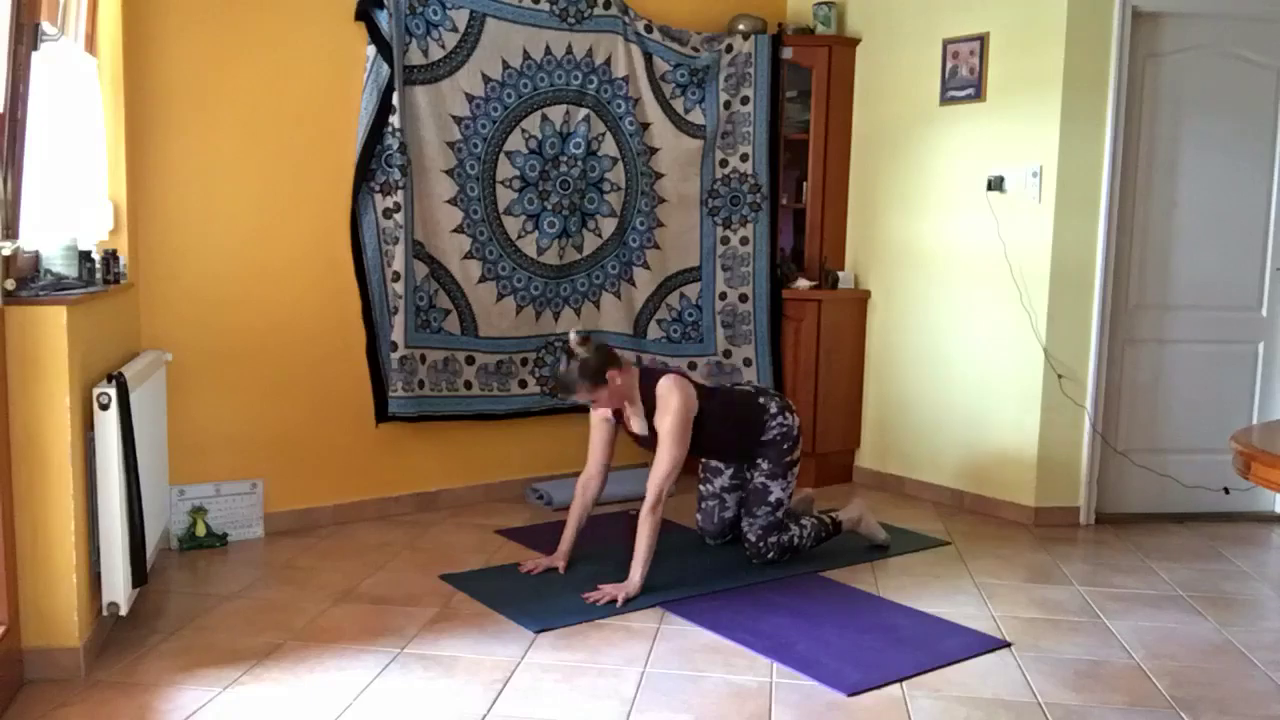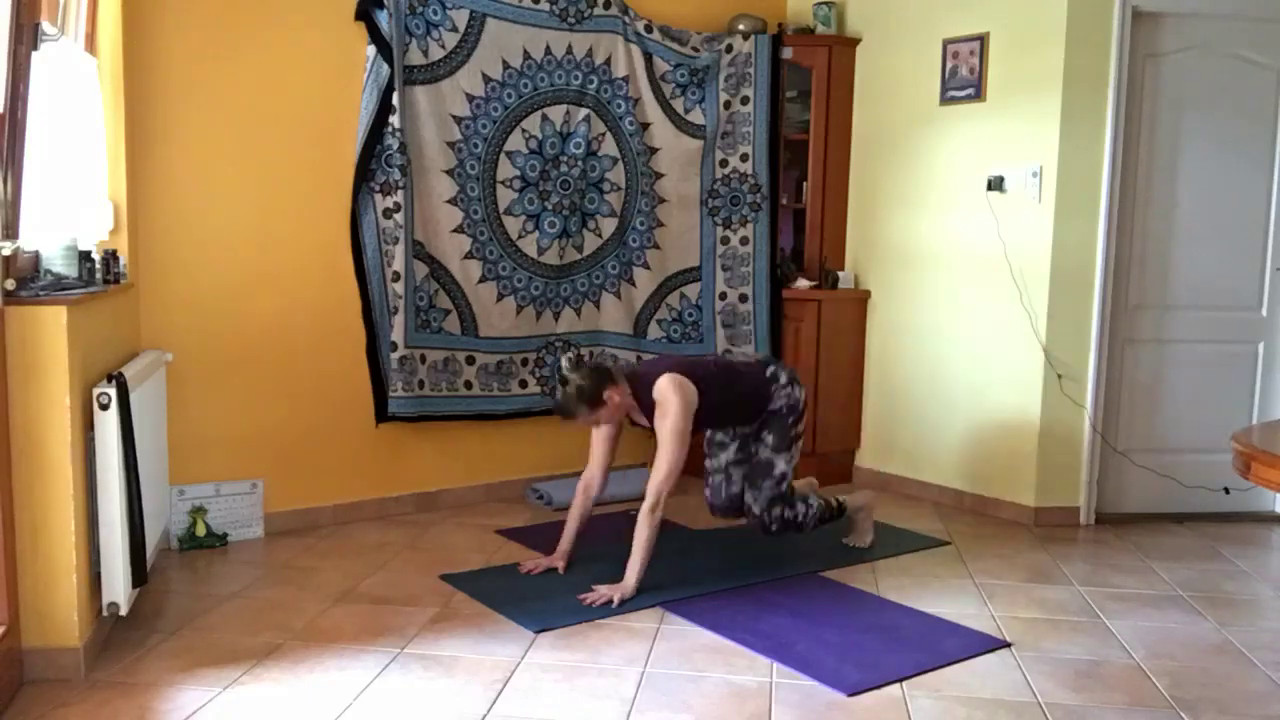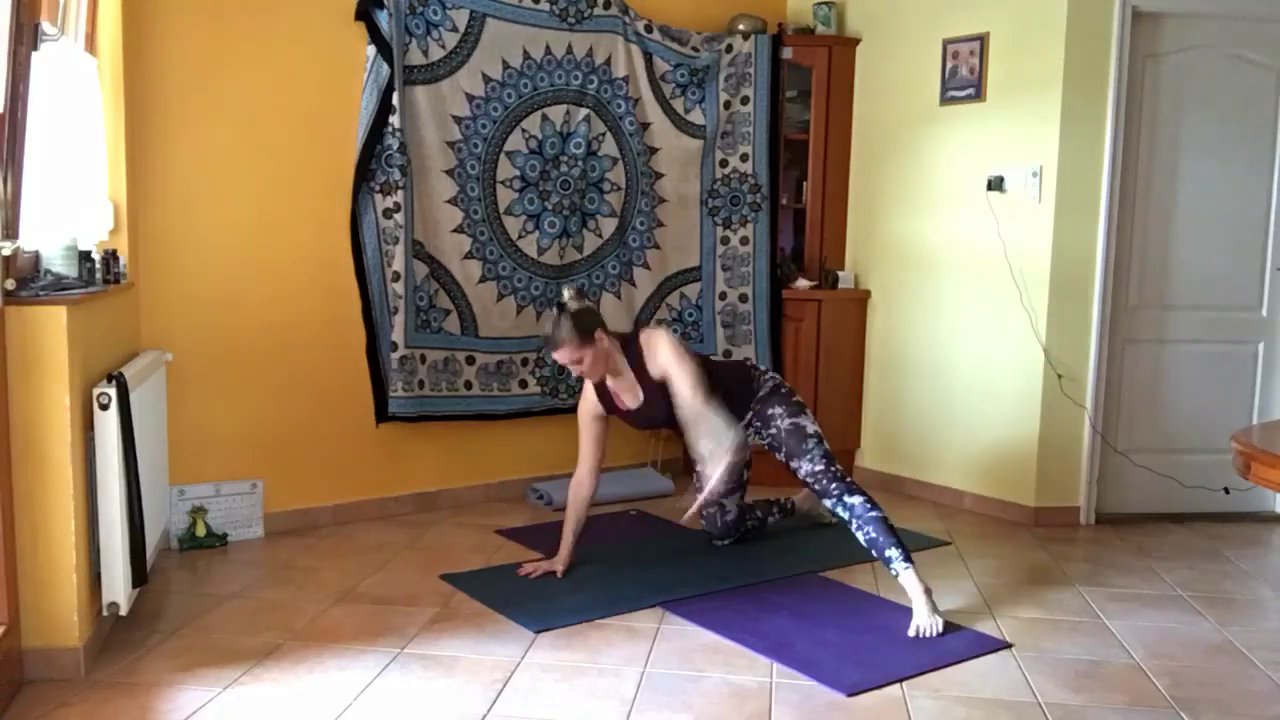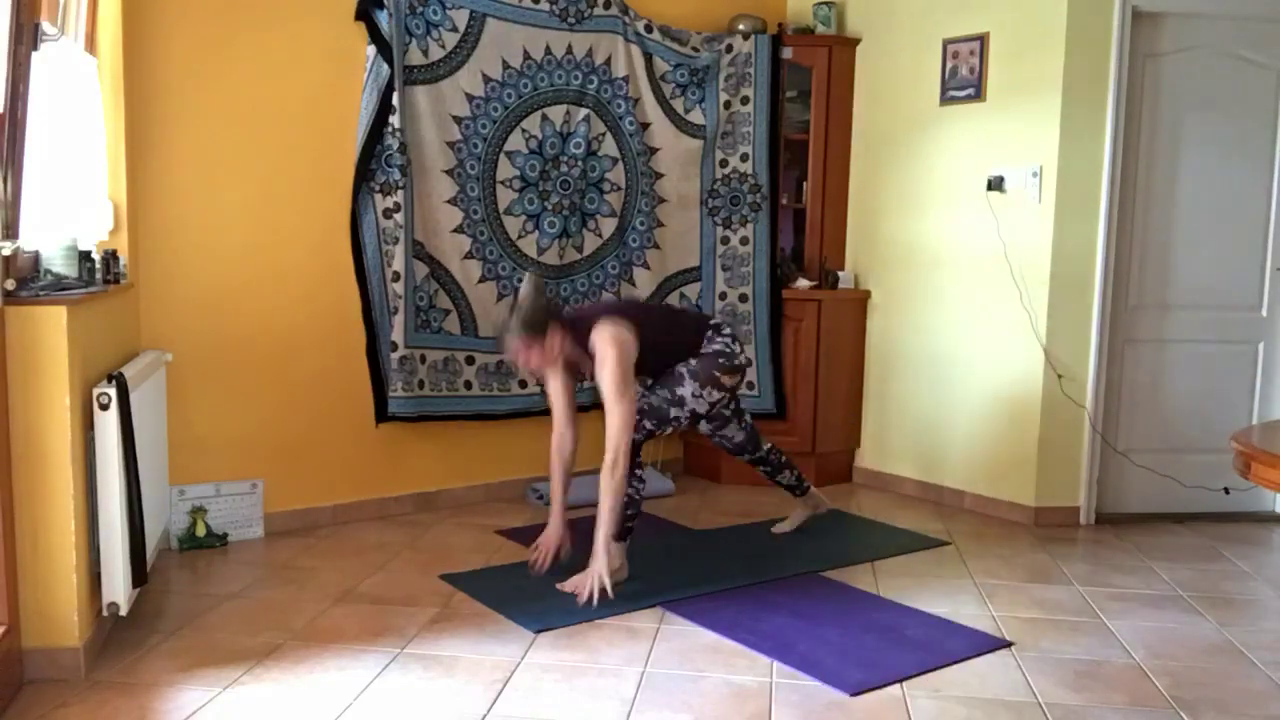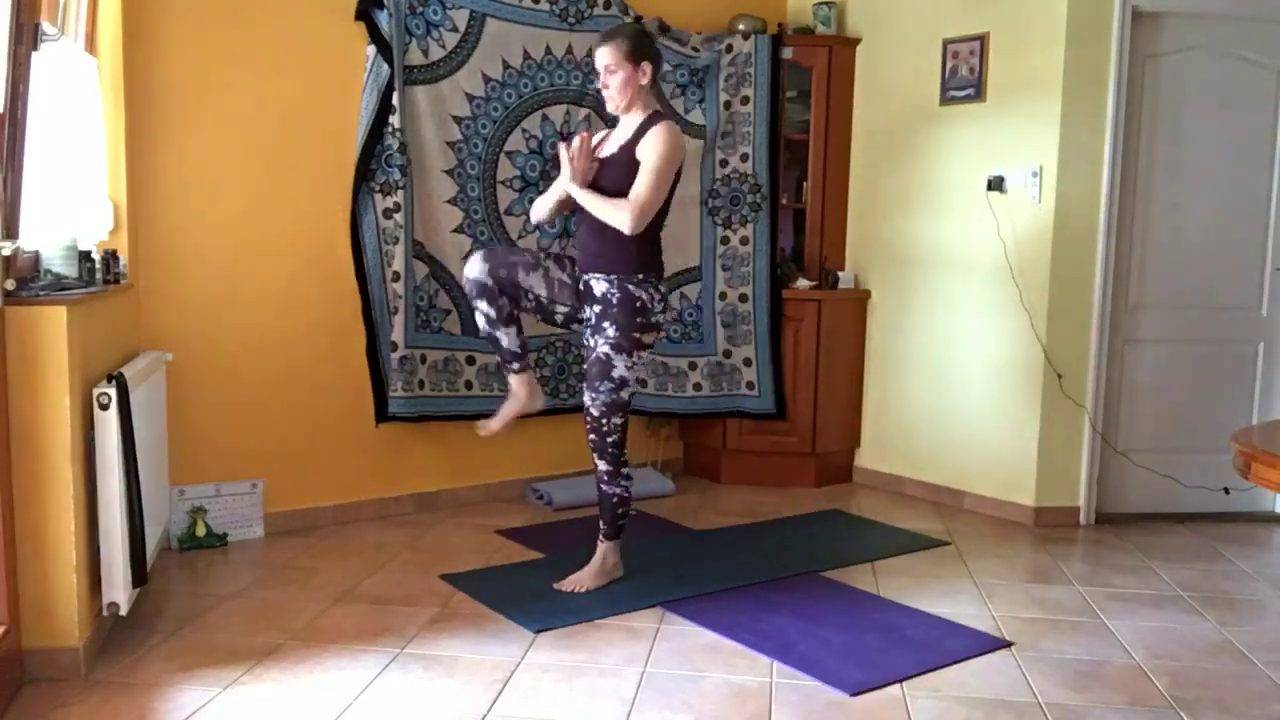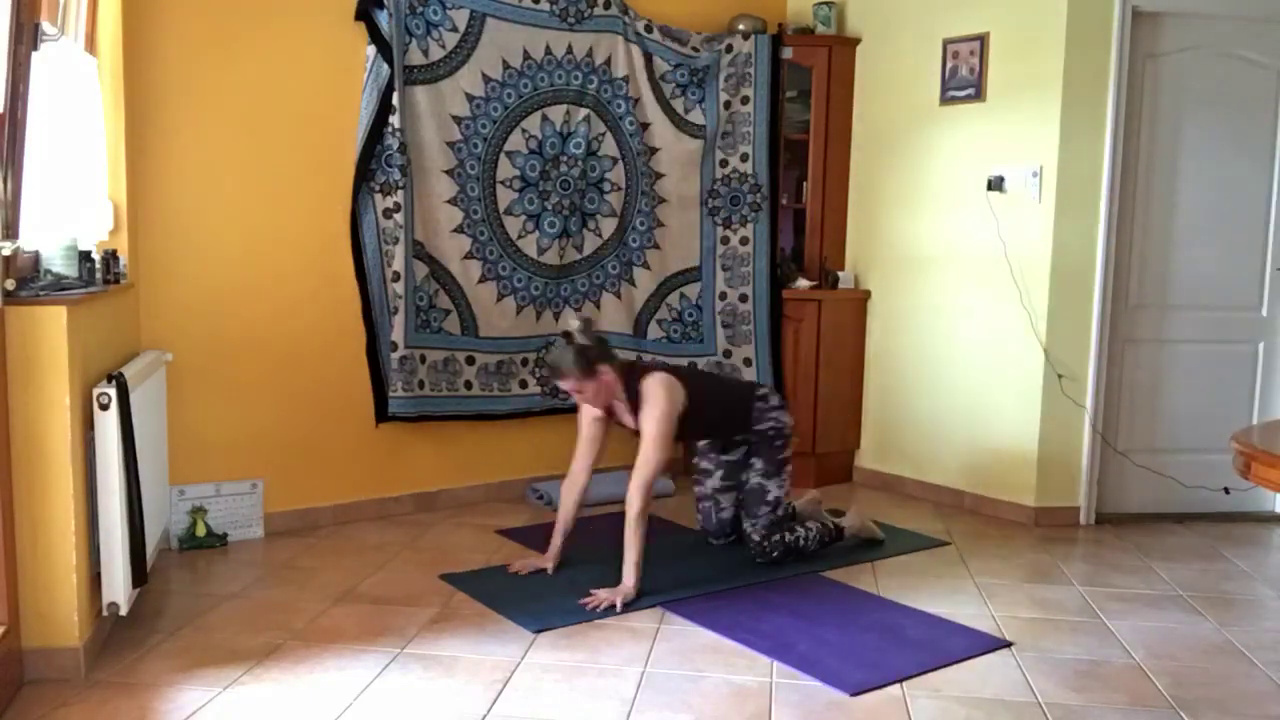
dt=0.7s
person 1, frame 1
left shoulder: (671, 397)
right shoulder: (609, 398)
left elbow: (655, 499)
right elbow: (590, 480)
left wrist: (634, 582)
right wrist: (562, 551)
left hip: (770, 426)
right hip: (726, 438)
left knee: (763, 546)
right knee: (713, 530)
left ankle: (848, 517)
right ankle: (790, 504)
person 1, frame 2
left shoulder: (668, 394)
right shoulder: (610, 401)
left elbow: (655, 500)
right elbow: (591, 480)
left wrist: (628, 583)
right wrist: (562, 551)
left hip: (775, 393)
right hip: (732, 409)
left knee: (768, 511)
right knee: (723, 500)
left ankle: (851, 506)
right ankle: (800, 491)
person 1, frame 3
left shoulder: (654, 344)
right shoulder: (593, 395)
left elbow: (693, 398)
right elbow: (584, 477)
left wrist: (716, 456)
right wrist: (562, 556)
left hip: (757, 395)
right hip: (716, 424)
left knee: (827, 479)
right knee: (723, 528)
left ankle: (913, 583)
right ankle: (800, 504)
person 1, frame 4
left shoulder: (607, 342)
right shoulder: (560, 341)
left elbow: (616, 453)
right elbow: (564, 435)
left wrist: (602, 550)
right wrist: (556, 521)
left hip: (713, 350)
right hip: (678, 361)
left knee: (633, 434)
right knee: (739, 440)
right ankle: (809, 498)
person 1, frame 5
left shoulder: (661, 136)
right shoulder: (600, 140)
left elbow: (630, 218)
right elbow: (539, 214)
left wrist: (574, 186)
right wrist: (571, 177)
left hip: (625, 297)
right hip: (586, 286)
left knee: (603, 427)
right knee: (483, 271)
left ankle: (608, 558)
right ankle: (523, 387)
person 1, frame 6
left shoulder: (656, 395)
right shoulder: (598, 393)
left elbow: (639, 495)
right elbow: (580, 473)
left wrist: (629, 583)
right wrist: (552, 554)
left hip: (761, 420)
right hip: (714, 437)
left knee: (768, 545)
right knee: (719, 531)
left ankle: (847, 526)
right ankle: (798, 508)
